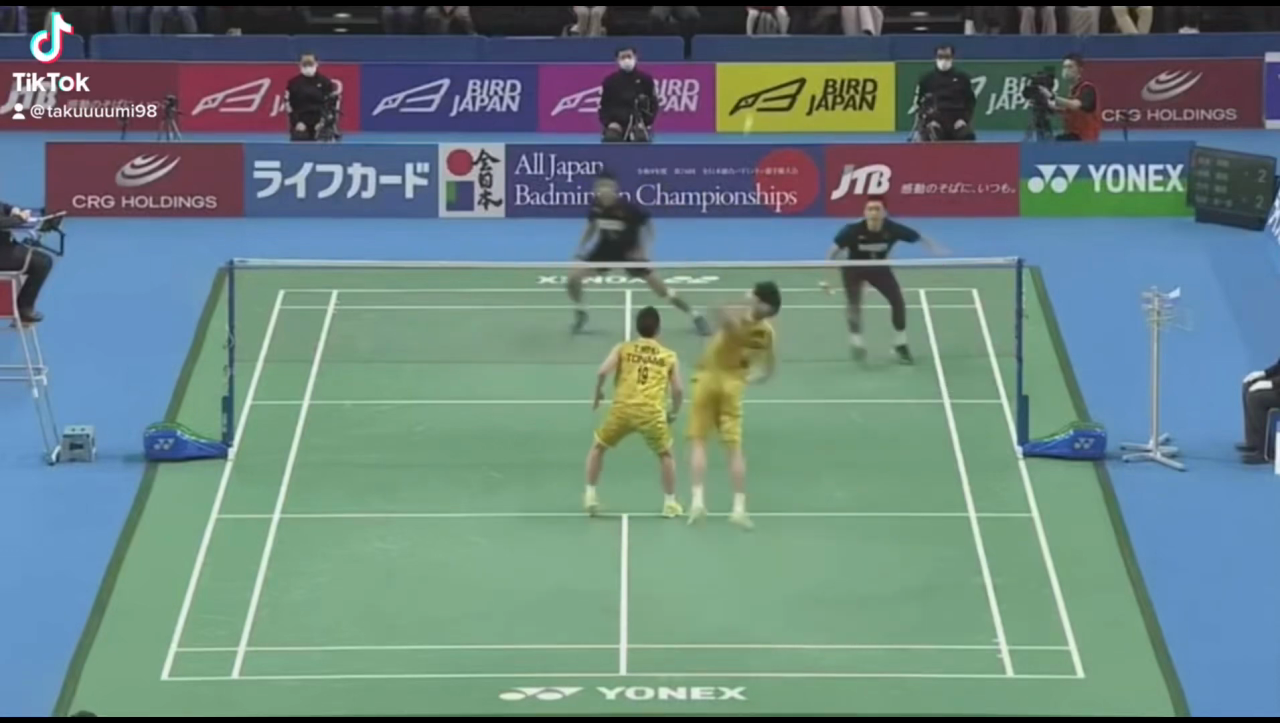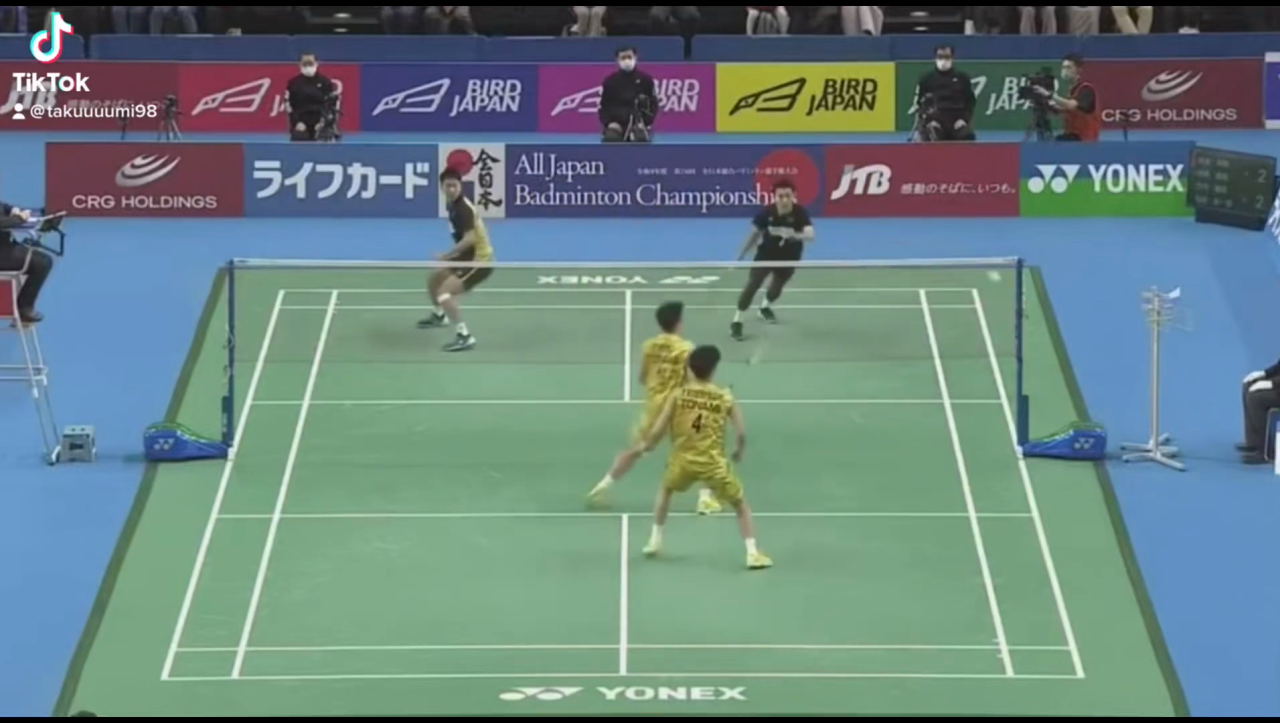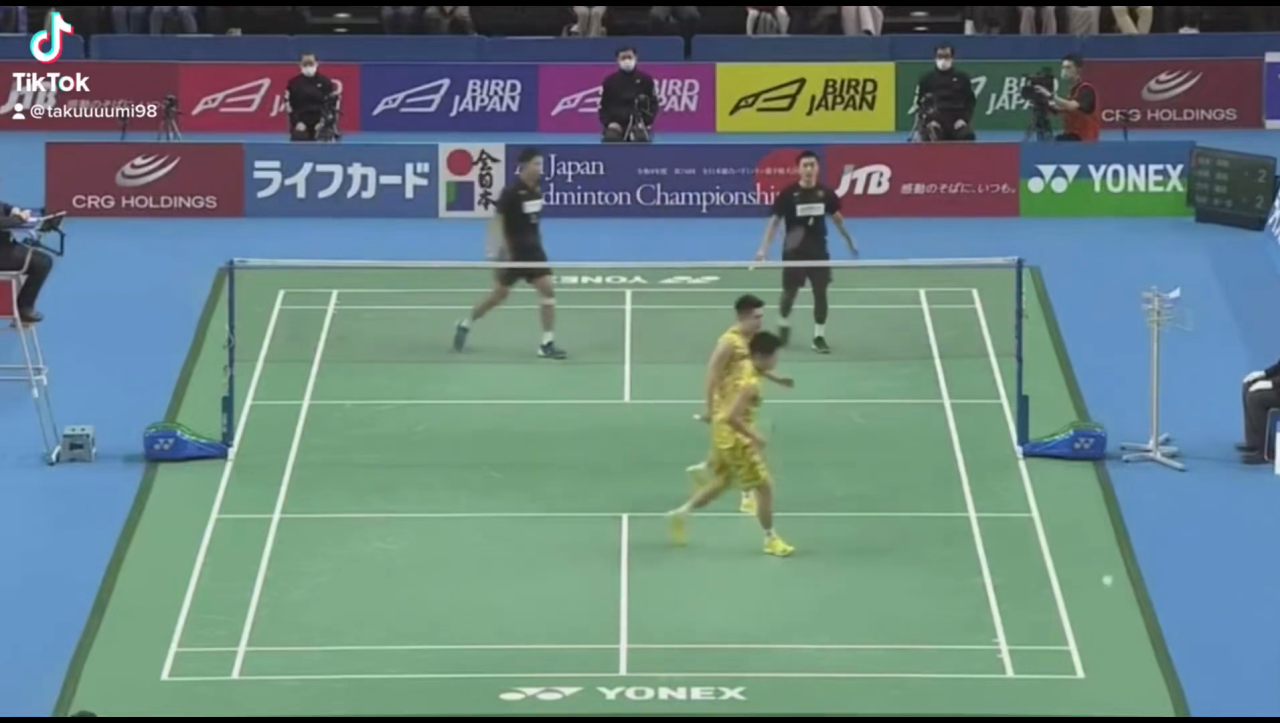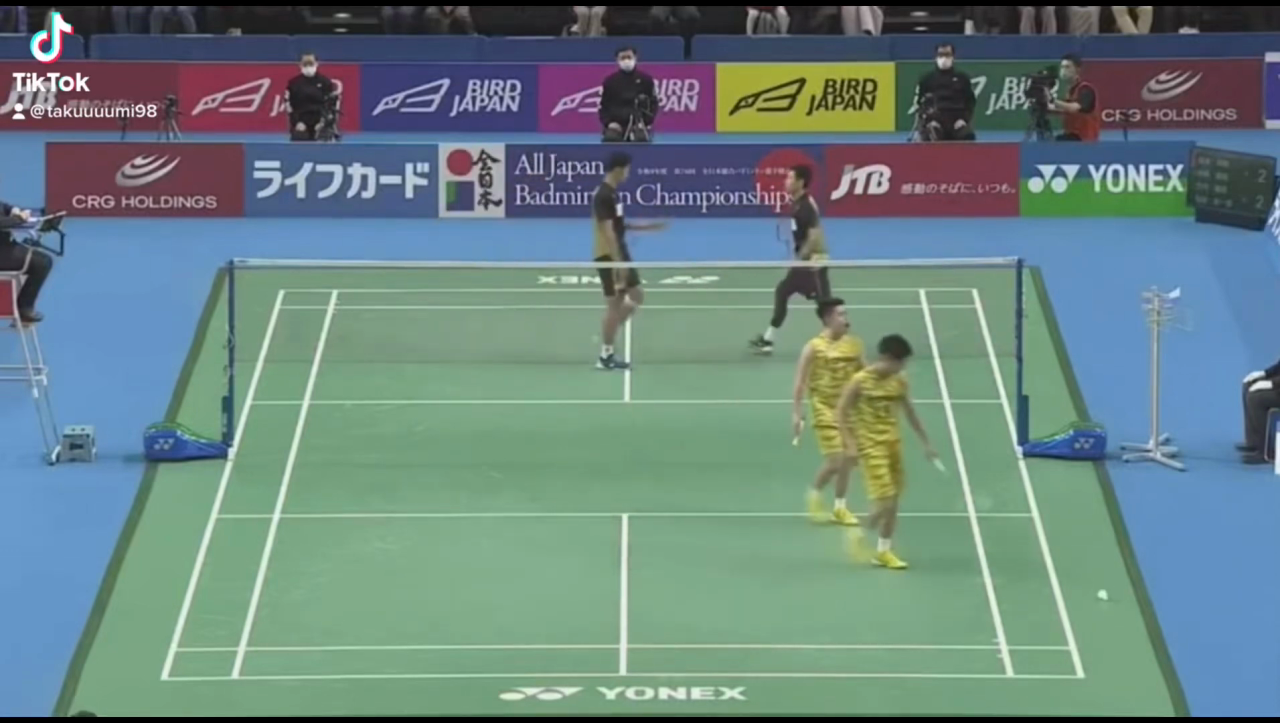
dt=0.7s
person 1, frame 1
left shoulder: (739, 326)
right shoulder: (767, 336)
left elbow: (727, 313)
right elbow: (771, 369)
right wrist: (760, 376)
left hip: (709, 385)
right hip: (732, 389)
left knee: (698, 443)
right knee: (735, 451)
left ankle: (698, 501)
right ankle: (739, 509)
person 1, frame 2
left shoulder: (678, 396)
right shoulder: (725, 398)
left elbow: (657, 430)
right elbow: (741, 433)
left wrist: (647, 445)
right wrist: (739, 452)
left hip: (682, 460)
right hip: (712, 462)
left knee: (666, 489)
right knee: (741, 504)
left ankle: (655, 541)
right ankle: (753, 552)
person 1, frame 3
left shoulder: (746, 368)
right shoulder: (750, 384)
left elbow: (729, 399)
right elbow: (731, 418)
right wrist: (755, 437)
left hip: (729, 438)
right hip: (735, 441)
left knee: (720, 483)
right knee: (765, 487)
left ankle: (681, 514)
right ankle: (770, 539)
person 1, frame 4
left shoulder: (900, 382)
right shoulder: (860, 380)
left elbow: (910, 414)
right elbow: (841, 412)
left wrist: (926, 442)
right wrist: (850, 445)
left hip: (892, 444)
right hip: (871, 447)
left knee: (893, 500)
right knee: (885, 501)
left ankle: (883, 550)
right ankle: (858, 535)
person 2, frame 1
left shoulder: (623, 349)
right shoulder: (669, 355)
left elbow: (603, 372)
right elbow: (678, 390)
left wrist: (598, 392)
right wrist: (675, 411)
left hip: (623, 411)
right hip: (652, 413)
left knee: (597, 449)
right knee: (665, 455)
left ankle: (591, 496)
right ankle: (670, 503)
person 2, frame 2
left shoulder: (648, 346)
right shoulder: (687, 349)
left elbow: (642, 378)
left hip: (653, 410)
left knee: (635, 451)
left ankle: (604, 486)
right ankle: (706, 498)
person 2, frame 3
left shoulder: (751, 338)
right shoulder: (728, 342)
right elbow: (712, 375)
left wrist: (777, 378)
right wrist: (708, 407)
left ankle: (701, 470)
right ankle: (748, 499)
person 2, frame 4
left shoulder: (854, 343)
right shoulder: (814, 347)
right elbow: (799, 382)
right wrist: (796, 414)
right hip: (824, 412)
left knee: (846, 460)
right knee: (836, 461)
left ankle: (840, 506)
right ankle: (815, 495)
person 3, frame 1
left shoulder: (627, 206)
right shoulder: (595, 206)
left elbow: (648, 225)
left wrist: (644, 250)
right wrist: (581, 247)
left hip: (634, 251)
right hip: (607, 248)
left knee: (660, 289)
right knee: (573, 279)
left ankle: (695, 317)
right ankle: (581, 312)
person 3, frame 2
left shoulder: (461, 208)
right shoulder: (454, 205)
left elbow: (469, 239)
left wrist: (447, 255)
left hip: (478, 261)
right hip: (469, 257)
left knee: (443, 293)
right knee: (434, 279)
left ankle: (464, 336)
right ankle: (439, 315)
person 3, frame 3
left shoulder: (537, 189)
right shoulder: (511, 192)
right elbow: (497, 220)
left wrist: (539, 240)
right wrist: (496, 247)
left hip: (534, 249)
right hip: (514, 251)
left knee: (548, 290)
right knee: (498, 296)
left ankle: (547, 343)
right ankle: (464, 327)
person 3, frame 4
left shoulder: (612, 193)
right shoulder: (604, 196)
right elbow: (607, 231)
left wrist: (650, 225)
right wrist: (618, 261)
left hip: (618, 255)
right hip: (609, 257)
left knee: (636, 297)
right knee: (615, 305)
left ankle: (607, 333)
right ankle: (605, 356)
person 4, frame 1
left shoulder: (894, 229)
right shoulder: (853, 230)
left elbow: (920, 237)
right elbow: (834, 251)
left wrist: (936, 248)
left hip: (878, 268)
right hip: (854, 268)
left knee: (898, 303)
right knee: (854, 303)
left ankle: (901, 344)
right ankle: (857, 343)
person 4, frame 2
left shoulder: (800, 214)
right shoulder: (766, 213)
left elbow: (810, 235)
right elbow: (756, 232)
left wrist: (795, 235)
right wrist: (742, 253)
left hip: (788, 257)
right hip: (766, 254)
left knee: (776, 289)
right knee: (752, 285)
left ankle: (765, 307)
right ankle: (737, 322)
person 4, frame 3
left shoulder: (826, 193)
right shoulder: (788, 194)
left elbow: (837, 218)
right elbow: (774, 221)
left wrist: (850, 241)
right wrist: (764, 249)
left hip: (819, 252)
right hip: (794, 253)
left knee: (820, 294)
right knee: (790, 292)
left ankle: (819, 336)
right ankle: (784, 326)
person 4, frame 4
left shoulder: (805, 206)
right shoulder: (798, 203)
left elbow: (815, 235)
left wrist: (801, 257)
left hip: (813, 263)
right hip: (803, 261)
right knee: (781, 293)
right ankle: (768, 340)
